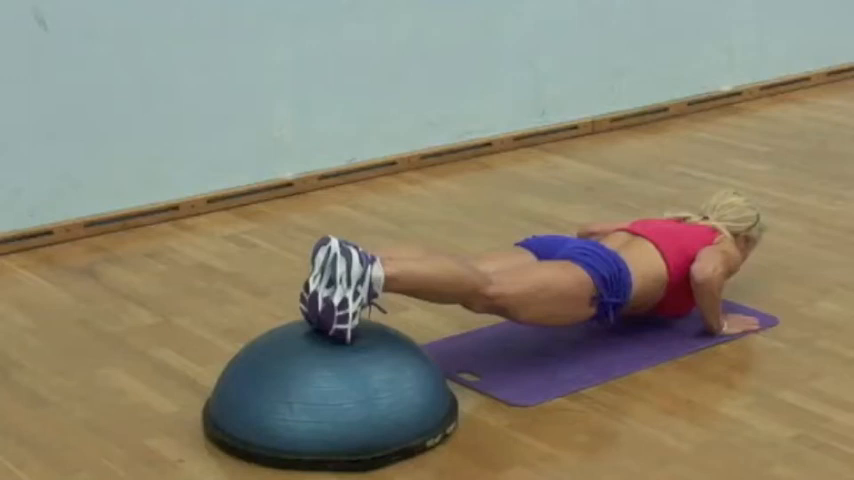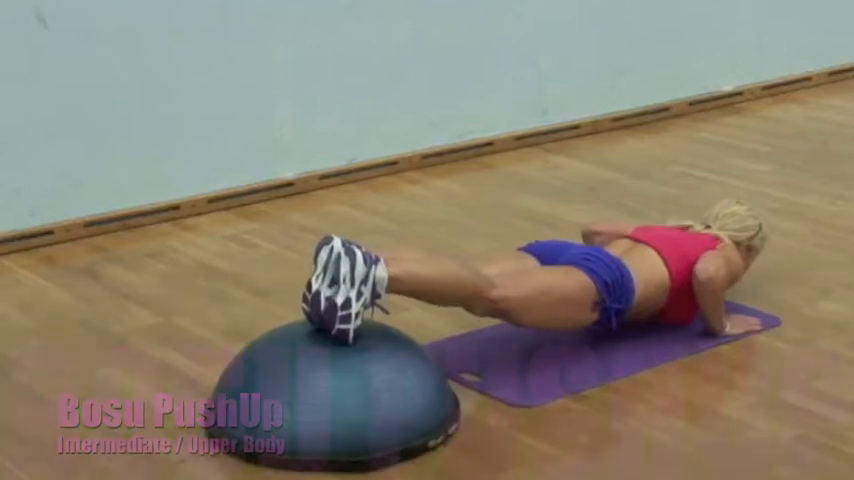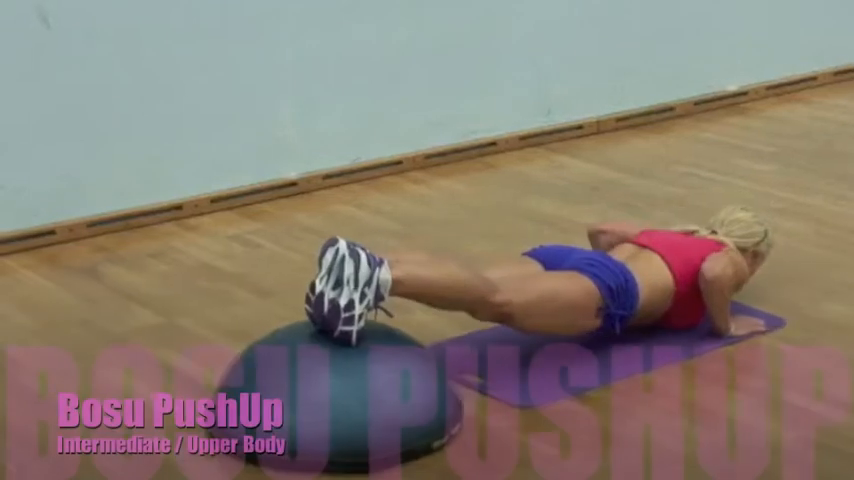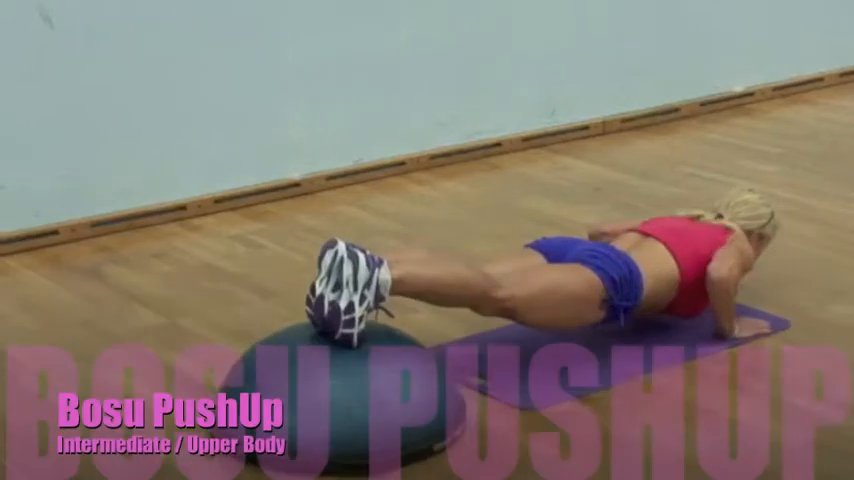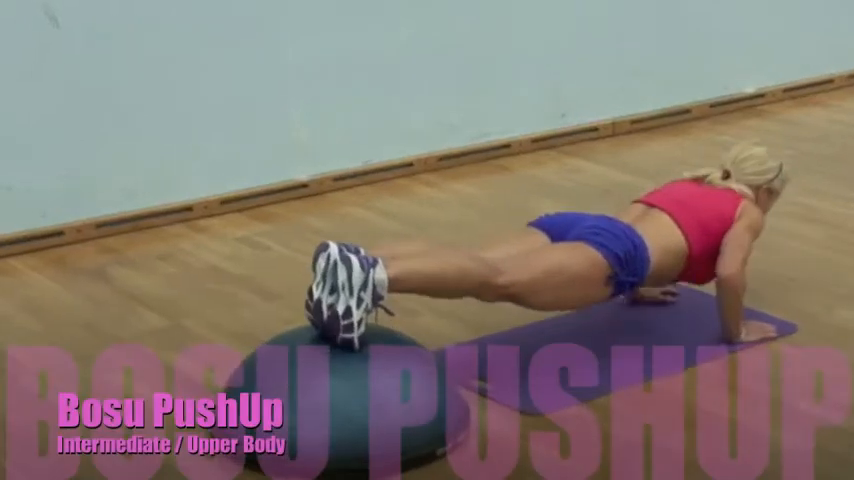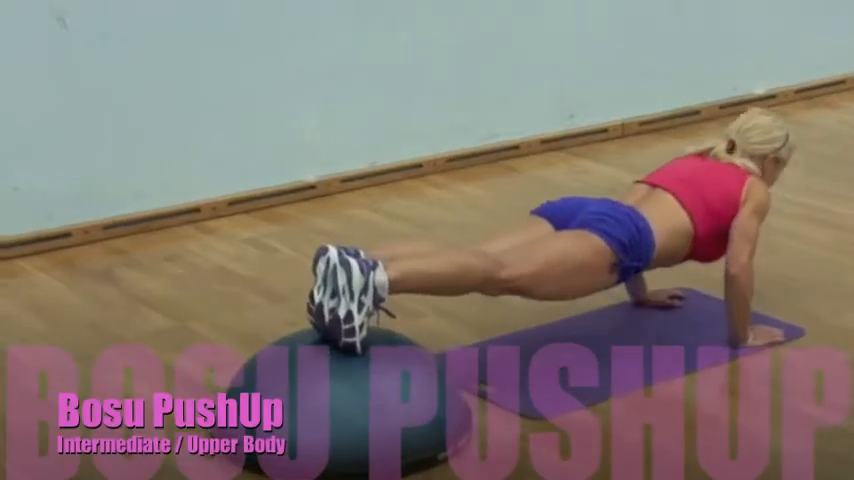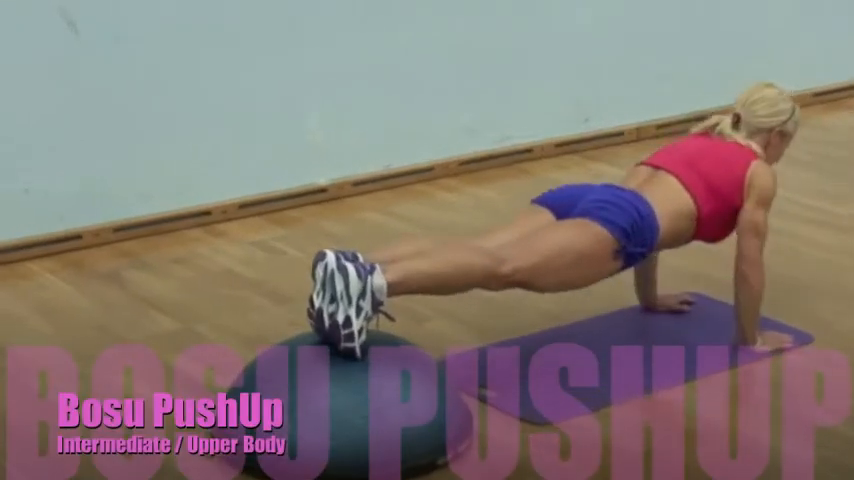
dt=0.2s
person 1, frame 1
left shoulder: (664, 225)
right shoulder: (724, 251)
left elbow: (587, 230)
right elbow: (703, 274)
right wrist: (717, 324)
left hip: (559, 249)
right hip: (602, 276)
left knee: (471, 280)
right knee: (491, 293)
left ankle: (353, 261)
right ankle: (369, 275)
person 1, frame 2
left shoulder: (665, 232)
right shoulder: (727, 258)
left elbow: (593, 229)
right elbow: (706, 274)
right wrist: (720, 324)
left hip: (561, 253)
right hip: (605, 284)
left knee: (476, 282)
right knee: (494, 295)
left ankle: (355, 261)
right ankle: (374, 275)
person 1, frame 3
left shoulder: (669, 236)
right shoulder: (733, 261)
left elbow: (599, 229)
right elbow: (712, 274)
right wrist: (724, 325)
left hip: (564, 258)
right hip: (609, 288)
left knee: (479, 287)
right knee: (497, 301)
left ankle: (359, 261)
right ankle: (378, 276)
person 1, frame 4
left shoulder: (678, 221)
right shoulder: (739, 246)
left elbow: (598, 230)
right elbow: (719, 278)
right wrist: (728, 328)
left hip: (566, 250)
right hip: (612, 277)
left knee: (476, 279)
right knee: (499, 297)
left ankle: (358, 263)
right ankle: (378, 278)
person 1, frame 5
left shoulder: (685, 185)
right shoulder: (748, 214)
right elbow: (729, 275)
left wrist: (634, 288)
right wrist: (735, 331)
left hip: (574, 225)
right hip: (613, 251)
left knee: (476, 265)
right knee: (502, 282)
left ankle: (353, 262)
right ankle: (376, 278)
person 1, frame 6
left shoulder: (689, 162)
right shoulder: (754, 192)
right elbow: (737, 270)
left wrist: (640, 293)
right wrist: (743, 336)
left hip: (577, 209)
right hip: (615, 236)
left knee: (475, 258)
right knee: (504, 275)
left ankle: (353, 264)
right ankle: (377, 281)
person 1, frame 7
left shoulder: (692, 141)
right shoulder: (759, 176)
right elbow: (749, 263)
left wrist: (649, 297)
right wrist: (751, 338)
left hip: (580, 196)
right hip: (618, 221)
left knee: (472, 251)
right knee: (504, 269)
left ankle: (353, 267)
right ankle: (375, 286)
